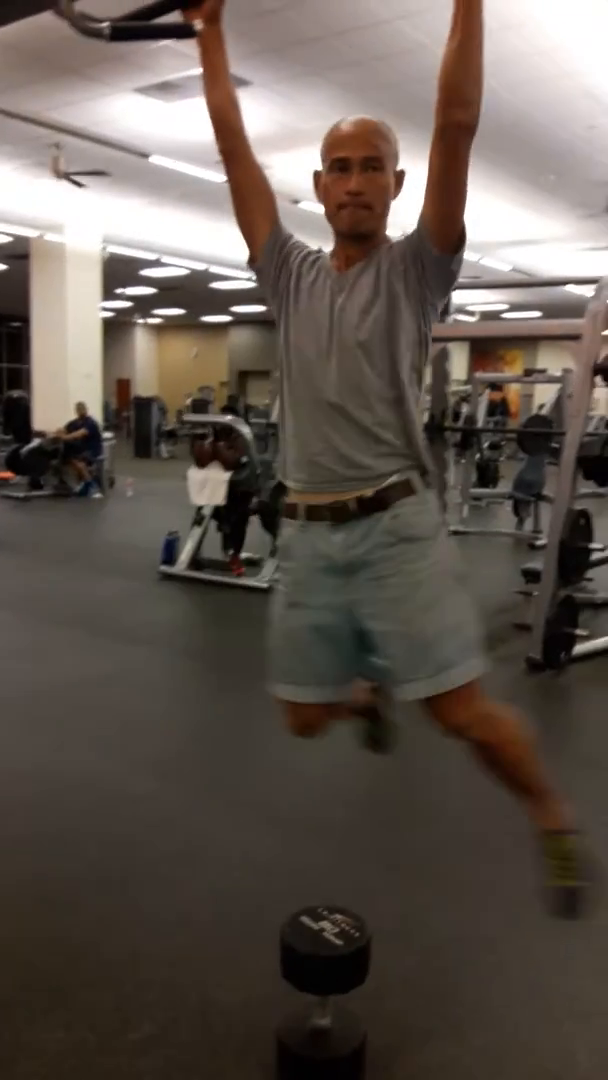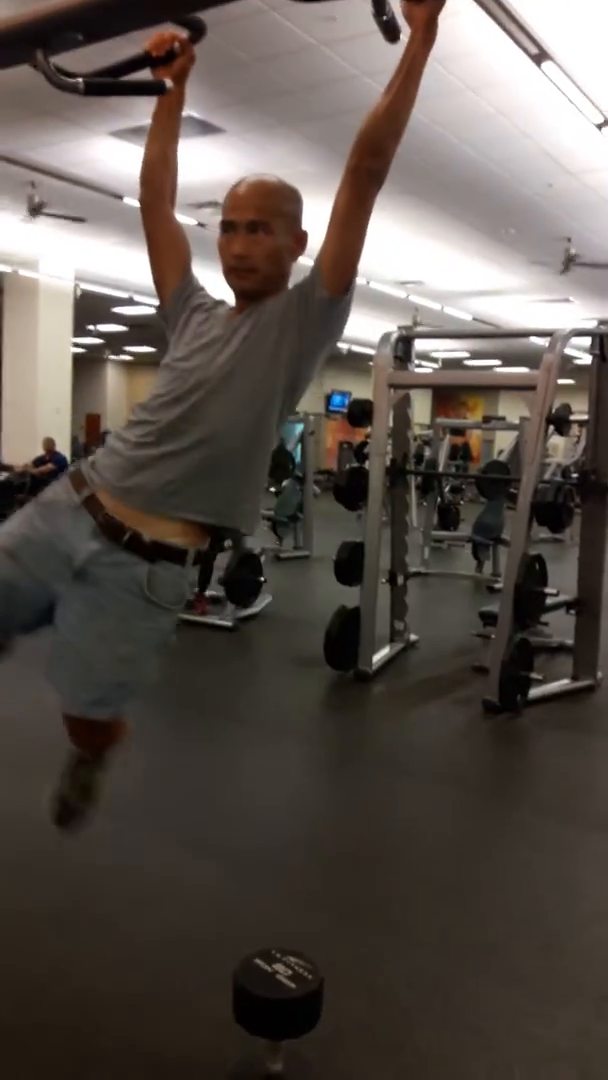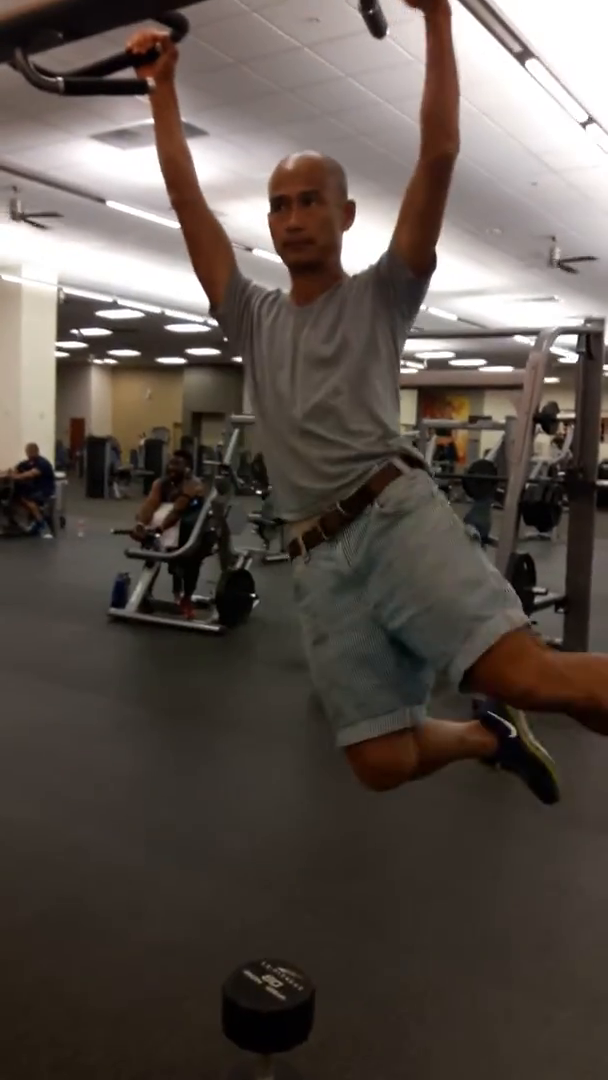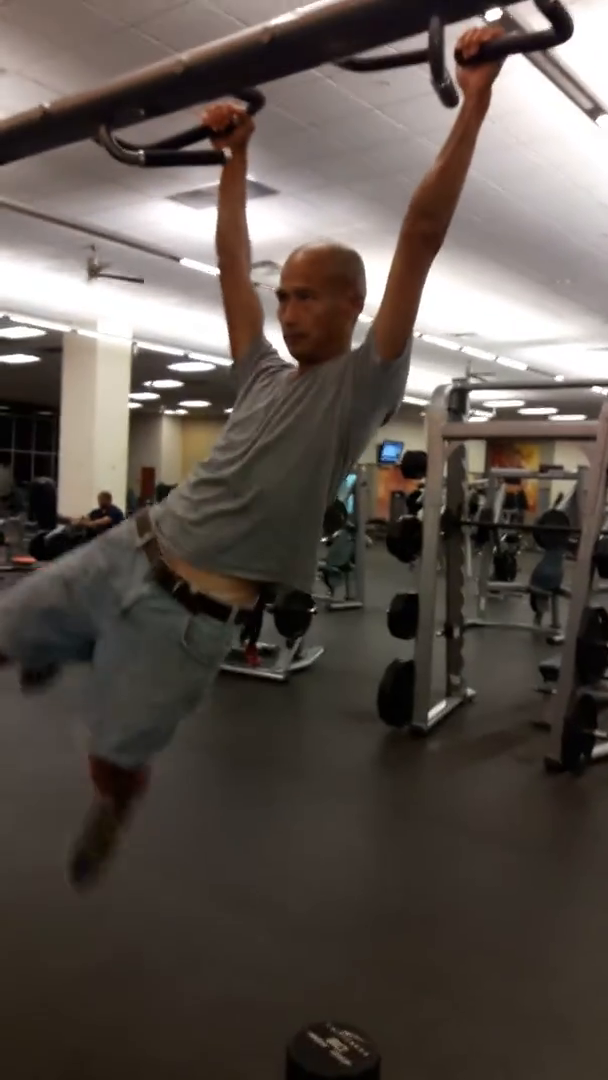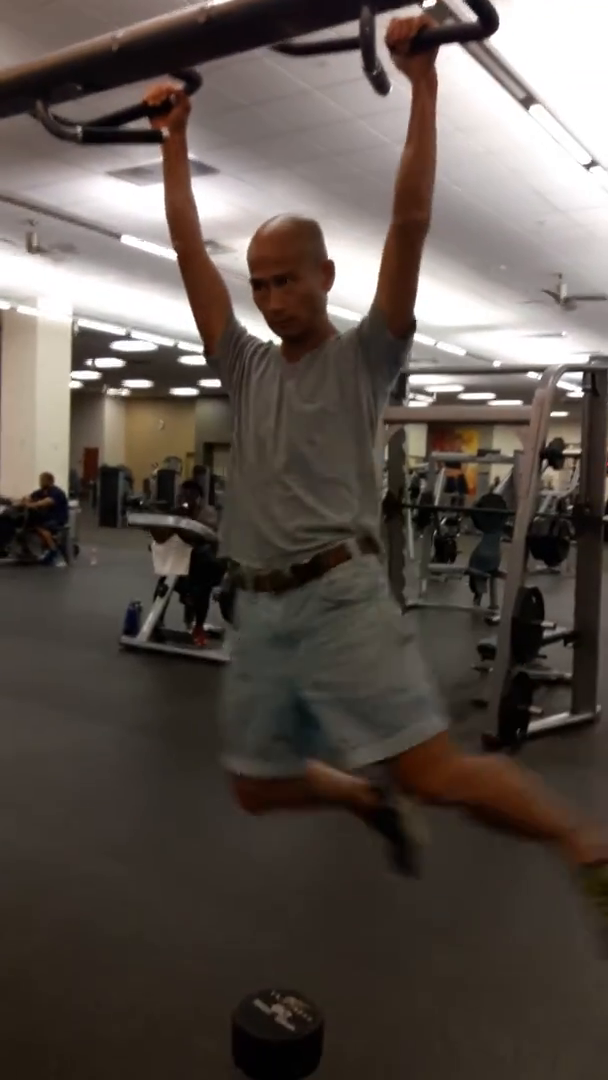
dt=1s
person 1, frame 1
left shoulder: (415, 264)
right shoulder: (293, 273)
left elbow: (456, 125)
right elbow: (235, 153)
left hip: (396, 527)
right hip: (309, 534)
left knee: (460, 707)
right knee: (305, 715)
left ankle: (554, 824)
right ankle: (369, 694)
person 1, frame 2
left shoulder: (307, 320)
right shoulder: (192, 315)
left elbow: (363, 175)
right elbow: (156, 203)
right wrist: (173, 91)
left hip: (141, 563)
left knee: (92, 719)
left ankle: (87, 767)
person 1, frame 3
left shoulder: (382, 294)
right shoulder: (252, 316)
left elbow: (439, 158)
right elbow: (187, 201)
right wrist: (161, 87)
left hip: (396, 517)
right hip: (320, 559)
left knee: (529, 672)
right knee: (380, 761)
right ankle: (488, 736)
person 1, frame 4
left shoulder: (363, 382)
right shoulder: (264, 375)
left elbow: (421, 239)
right elbow: (231, 264)
left wrist: (474, 99)
right wrist: (235, 157)
left hip: (192, 610)
right hip: (130, 554)
left knee: (116, 766)
left ankle: (111, 816)
right ankle: (75, 642)
person 1, frame 5
left shoulder: (365, 355)
right shoulder: (246, 365)
left elbow: (410, 222)
right elbow: (189, 250)
left wrist: (421, 85)
right wrist: (175, 140)
left hip: (339, 597)
right hip: (263, 608)
left knee: (433, 770)
right knee: (257, 788)
right ankle: (366, 796)
